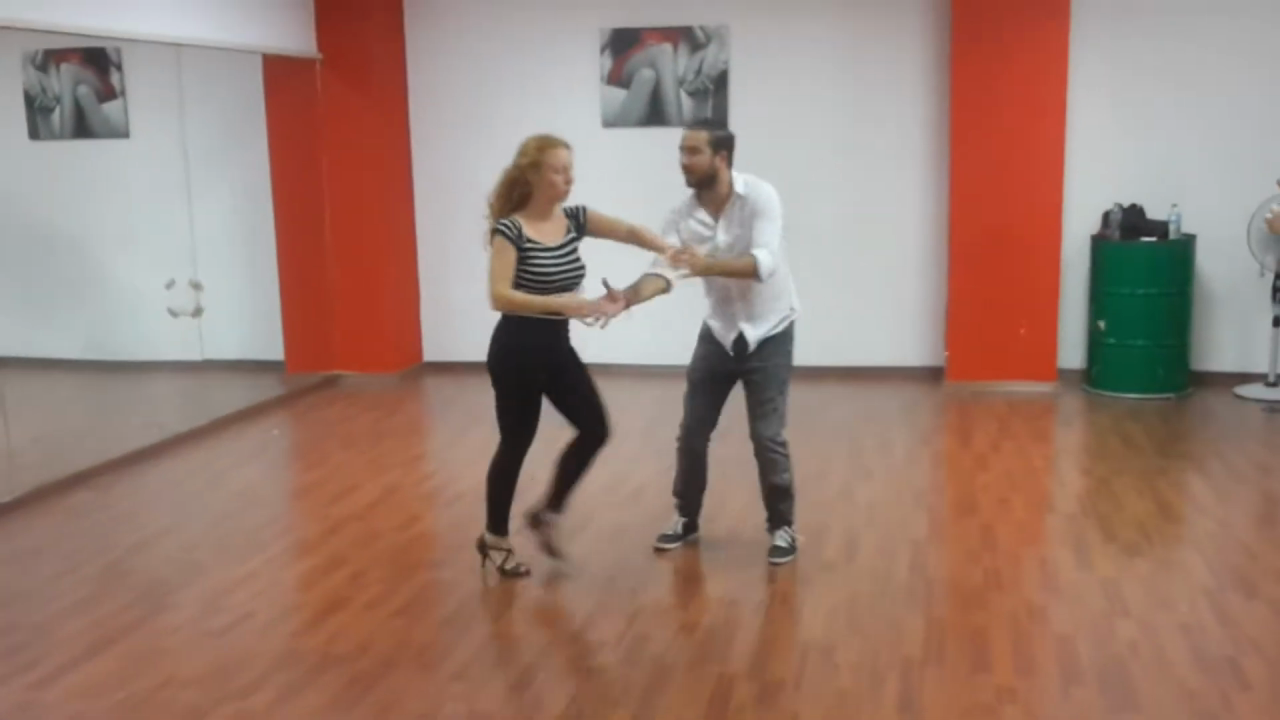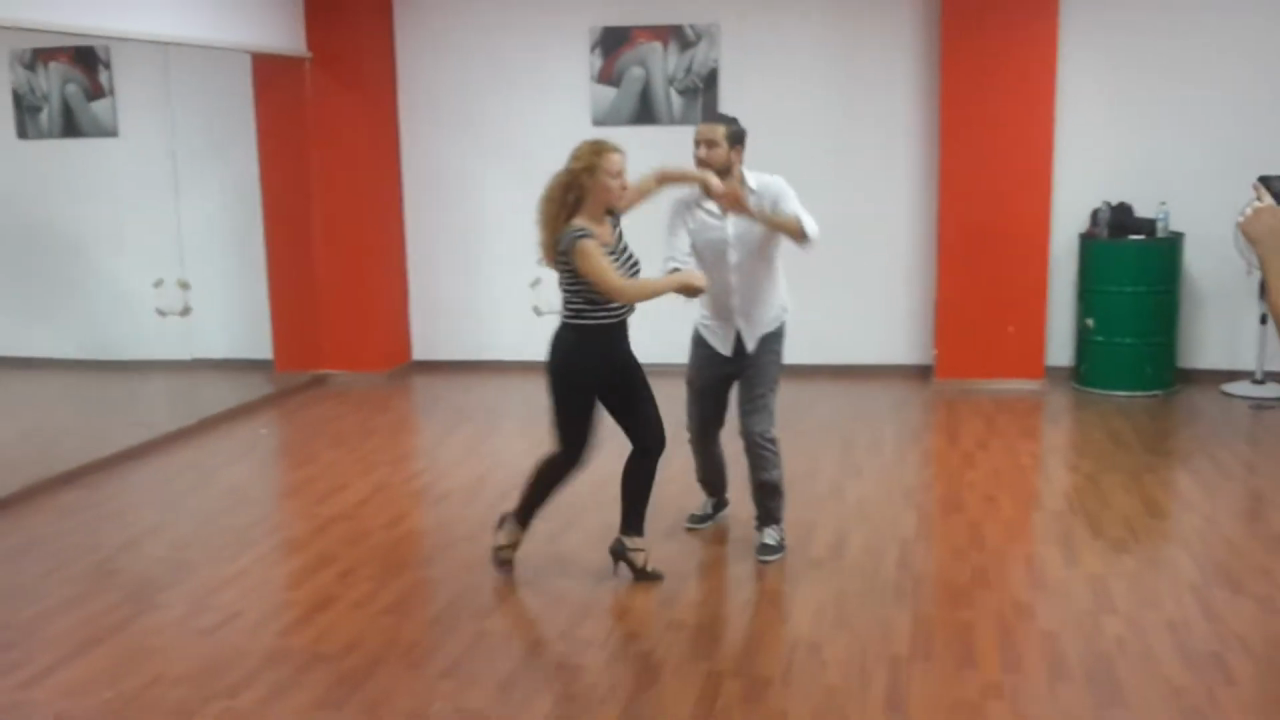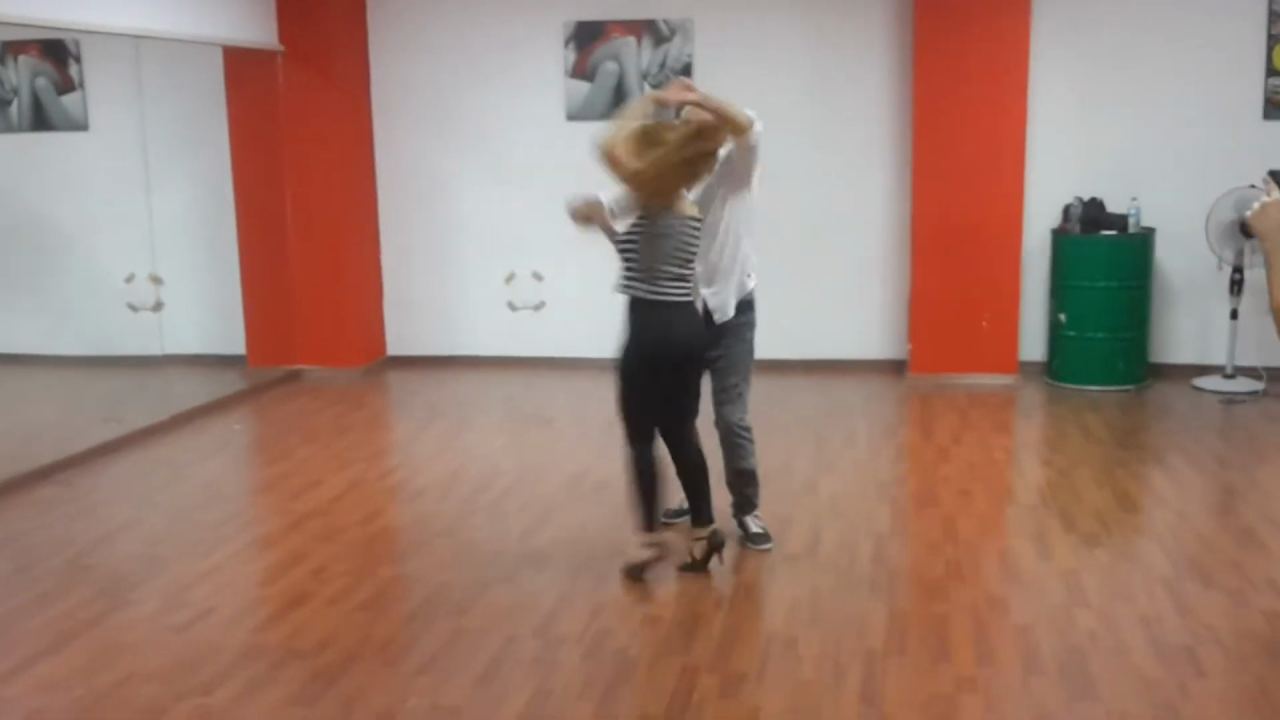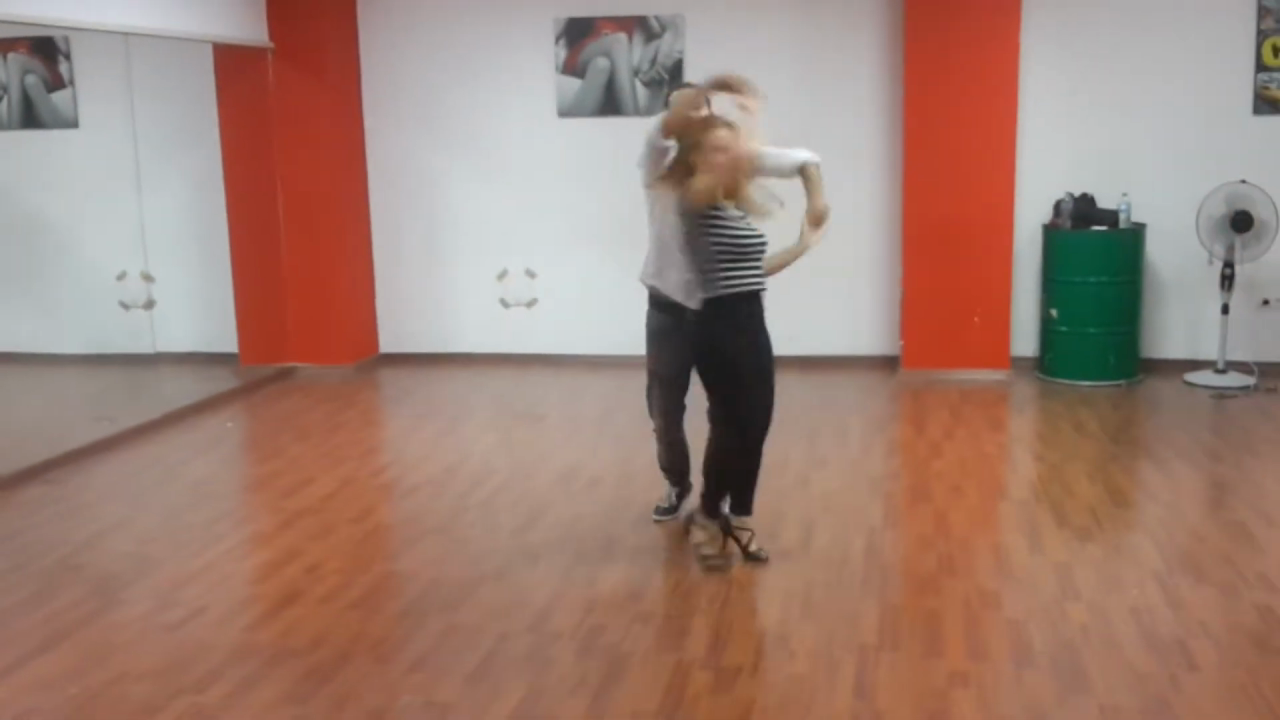
dt=0.3s
person 1, frame 1
left shoulder: (574, 219)
right shoulder: (509, 230)
left elbow: (626, 232)
right elbow: (500, 297)
left wrist: (670, 250)
right wrist: (564, 304)
left hip: (557, 345)
right hip: (517, 348)
left knee: (595, 431)
right knee: (516, 444)
left ankle: (547, 513)
right ankle: (496, 539)
person 1, frame 2
left shoulder: (609, 215)
right shoulder: (578, 236)
left elbow: (656, 179)
right elbow: (621, 291)
left wrist: (700, 177)
right wrist: (680, 280)
left hip: (612, 349)
right hip: (578, 353)
left knee: (651, 440)
right knee: (572, 453)
left ankle: (630, 541)
right ankle: (515, 524)
person 1, frame 3
left shoulder: (660, 202)
right shoulder: (683, 208)
left elbow: (610, 146)
left wrist: (643, 104)
left hip: (653, 331)
right hip: (683, 329)
left knee: (640, 437)
right knee: (679, 431)
left ankle: (651, 539)
right ankle: (704, 530)
person 1, frame 4
left shoulder: (737, 206)
right shoulder: (695, 200)
right elbow: (734, 163)
left wrist: (803, 241)
left hip: (750, 324)
right hip: (718, 328)
left knee: (755, 428)
right knee: (735, 427)
left ankle: (738, 520)
right ankle: (705, 517)
person 2, frame 1
left shoulder: (759, 195)
right shoulder: (682, 215)
left elbow: (764, 264)
right elbow: (662, 271)
left wrist: (706, 266)
right wrist: (629, 295)
left hip: (769, 332)
right hip: (719, 332)
left knee: (767, 436)
right knee: (692, 431)
left ankle: (781, 526)
right ankle: (686, 518)
person 2, frame 2
left shoulder: (771, 190)
right shoulder: (685, 206)
left elbow: (807, 232)
right elbow: (679, 264)
left wrist: (752, 211)
left hip: (763, 332)
right hip: (712, 334)
left knee: (758, 432)
right knee: (702, 429)
left ankle: (771, 524)
right ankle: (715, 497)
person 2, frame 3
left shoulder: (735, 166)
left elbow: (747, 130)
right elbow: (617, 209)
left wrist: (711, 107)
right wrist: (594, 210)
left hip: (731, 311)
left knee: (732, 417)
left ankle: (747, 510)
right ankle: (694, 496)
person 2, frame 4
right shoulder: (660, 158)
left elbow: (802, 158)
right elbow: (662, 129)
left wrist: (816, 195)
right wrist: (696, 101)
right hip: (668, 303)
right knee: (664, 410)
right ankle: (678, 486)
